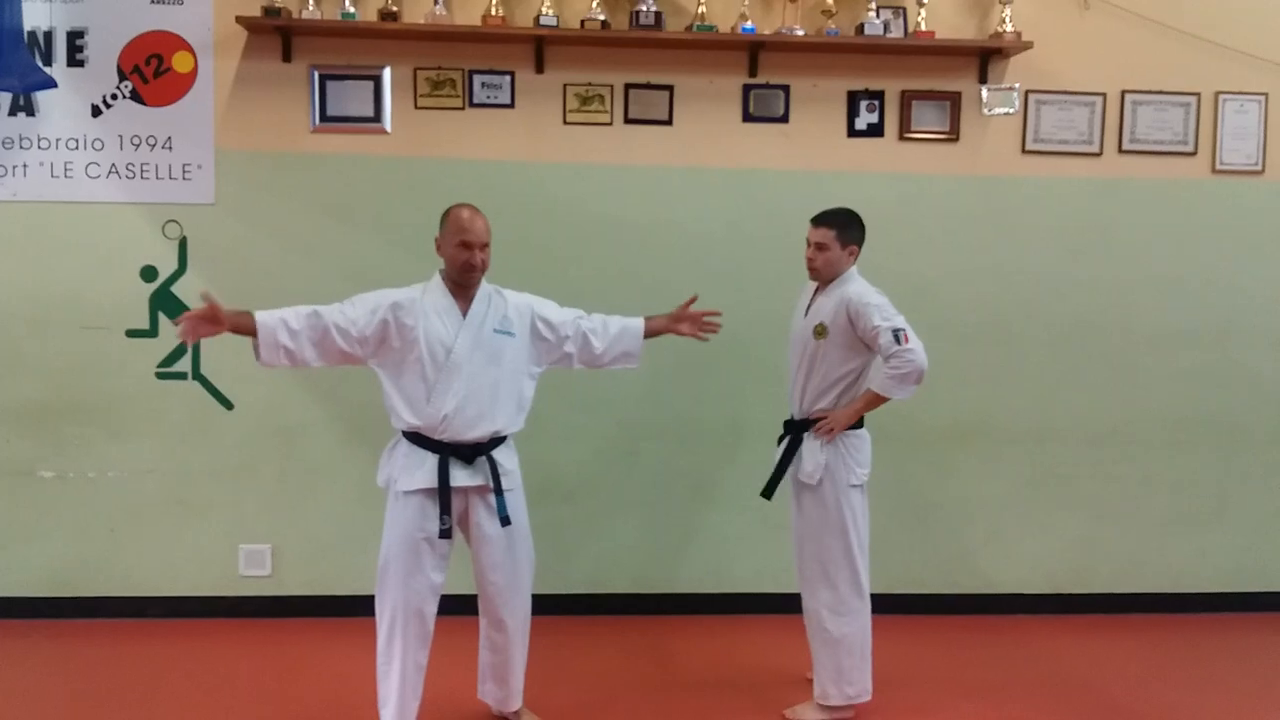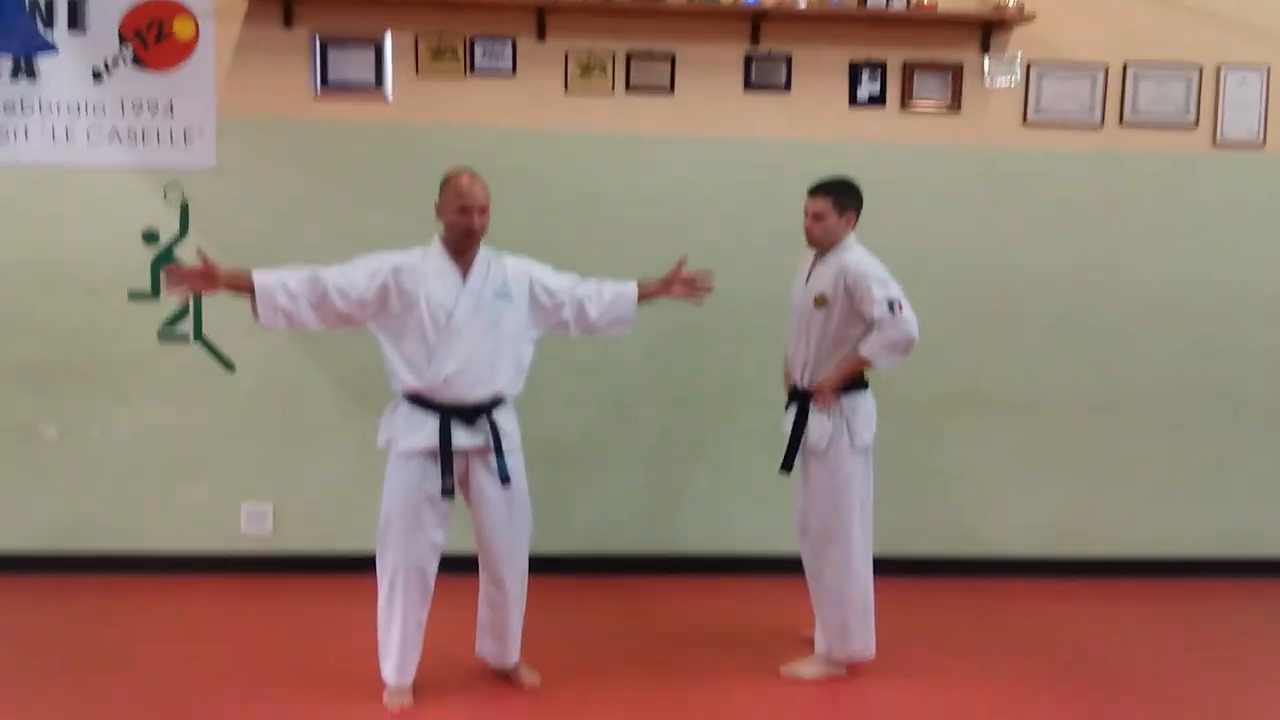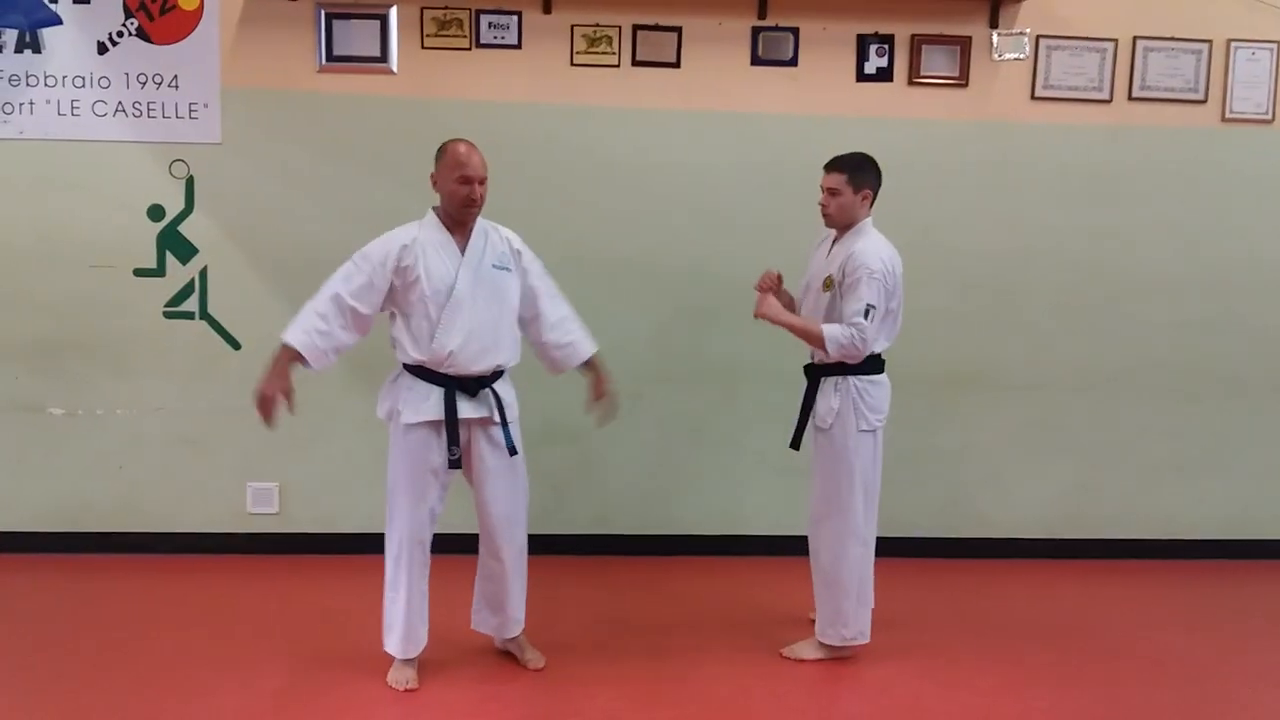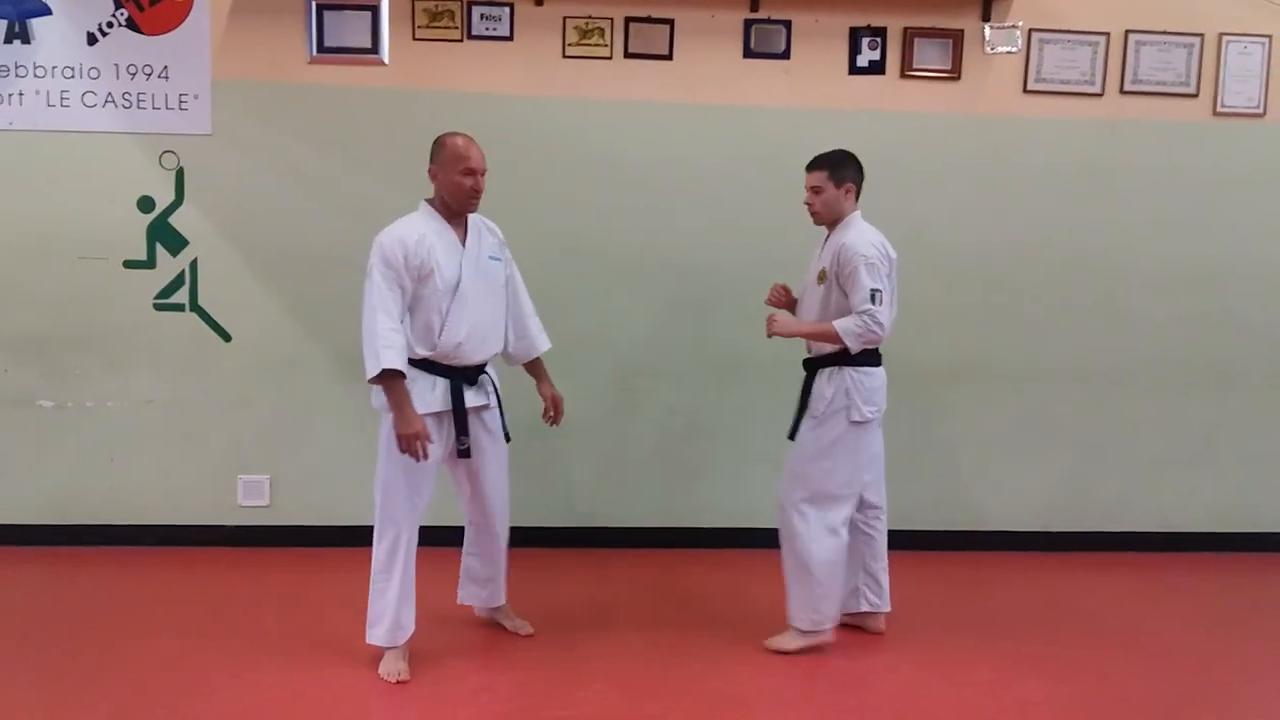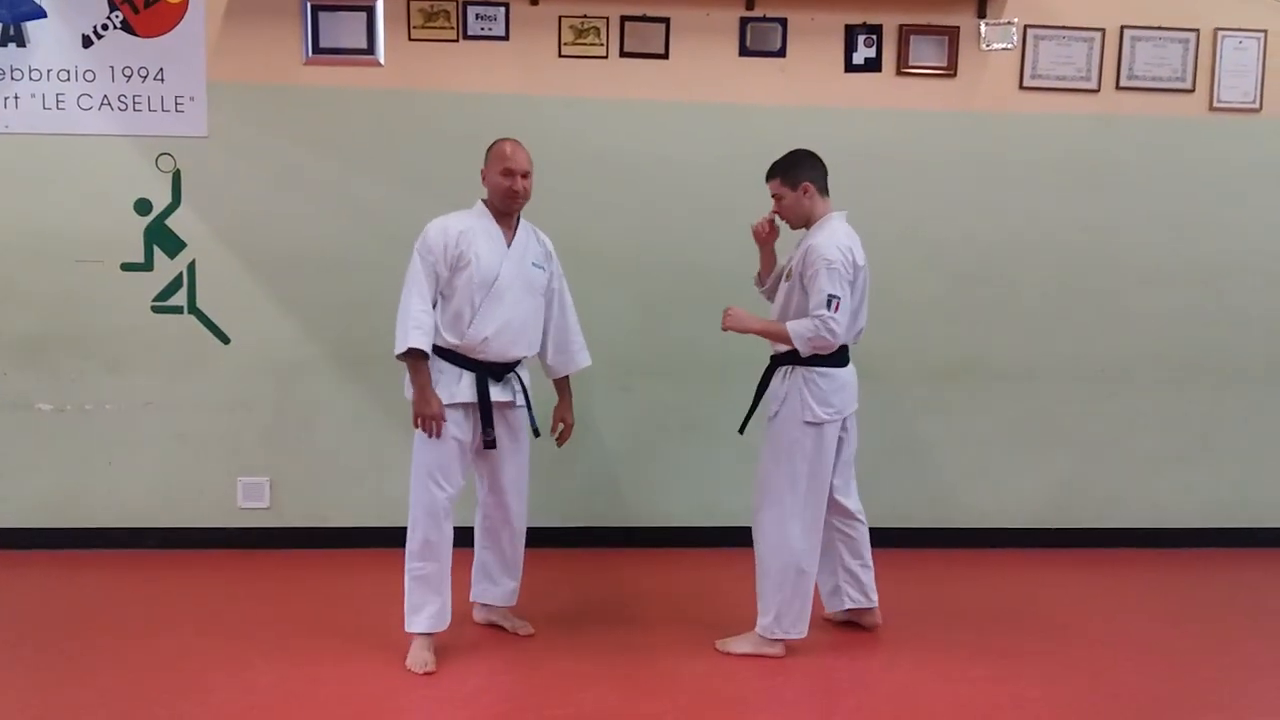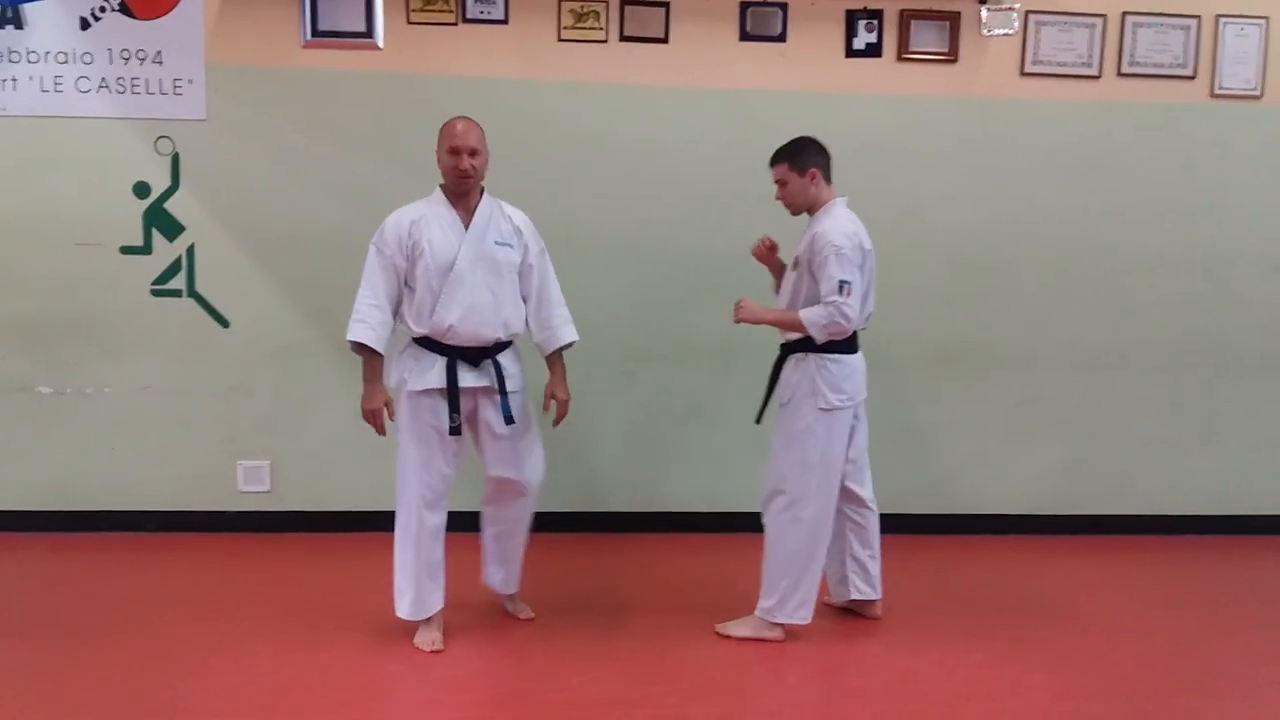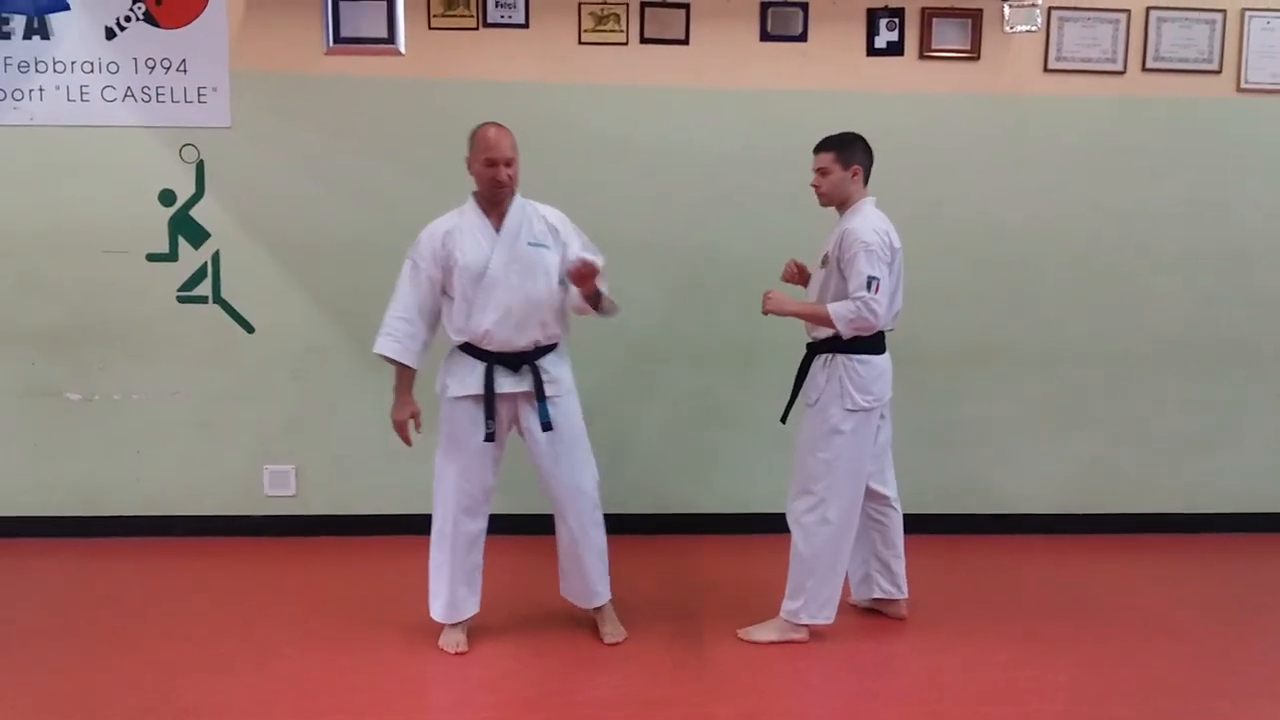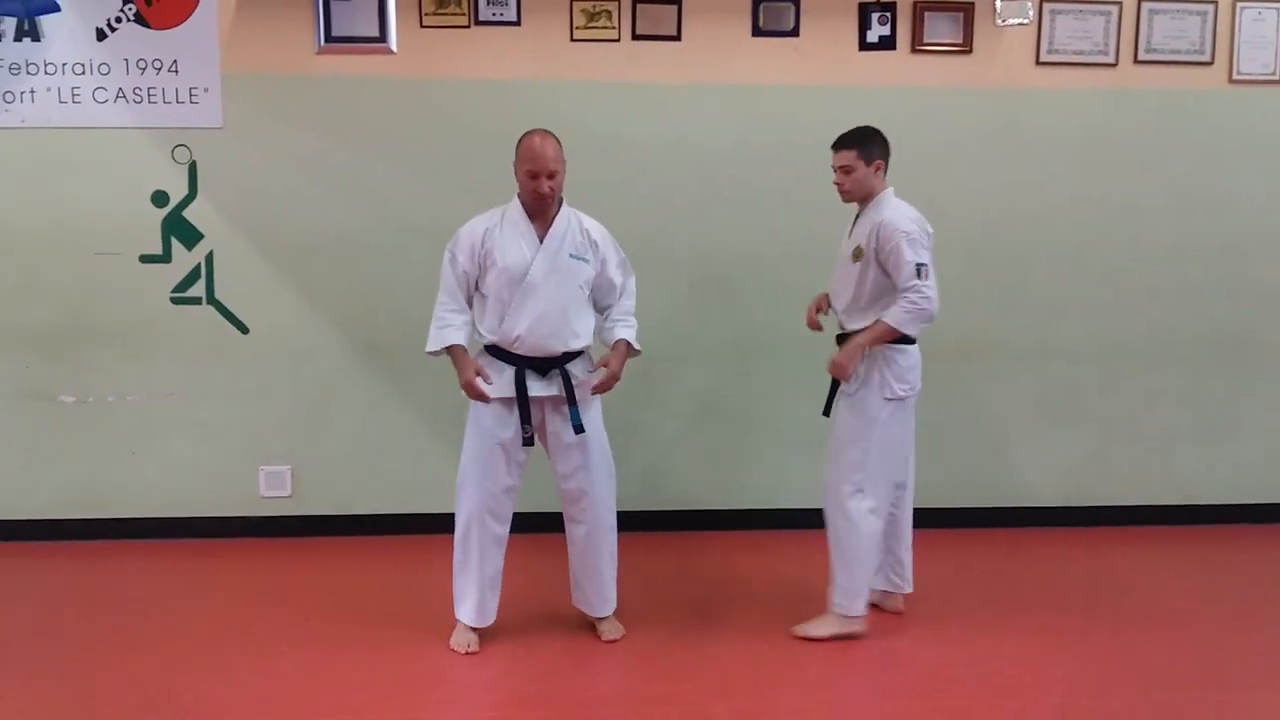
dt=0.5s
person 1, frame 1
left shoulder: (523, 312)
right shoulder: (396, 309)
left elbow: (592, 333)
right elbow: (316, 327)
left wrist: (667, 323)
right wrist: (229, 321)
left hip: (493, 471)
right hip: (422, 471)
left knee: (508, 593)
right knee: (406, 596)
person 1, frame 2
left shoulder: (520, 277)
right shoulder: (396, 274)
left elbow: (587, 299)
right elbow: (315, 290)
left wrist: (660, 288)
right wrist: (225, 280)
left hip: (491, 431)
right hip: (422, 433)
left knee: (507, 549)
right knee: (407, 554)
left ankle: (504, 654)
right ankle: (398, 674)
person 1, frame 3
left shoulder: (508, 246)
right shoulder: (400, 248)
left elbow: (546, 313)
right elbow: (337, 306)
left wrist: (594, 370)
right wrist: (280, 367)
left hip: (492, 402)
right hip: (424, 403)
left knee: (505, 525)
right knee: (411, 527)
left ankle: (507, 630)
right ankle: (404, 650)
person 1, frame 4
left shoulder: (490, 236)
right shoulder: (400, 240)
left elbow: (516, 312)
right elbow: (383, 328)
left wrist: (543, 379)
right wrist: (403, 408)
left hip: (478, 391)
right hip: (420, 393)
left knee: (490, 507)
right knee: (399, 515)
left ankle: (488, 600)
right ankle: (392, 638)
person 1, frame 5
left shoulder: (540, 247)
right shoulder: (446, 233)
left elbow: (557, 326)
right elbow: (415, 312)
left wrist: (565, 397)
right wrist: (423, 388)
left hip: (508, 388)
right hip: (451, 384)
left knee: (507, 503)
right knee: (433, 503)
left ankle: (491, 601)
right ankle: (424, 628)
person 1, frame 6
left shoulder: (515, 223)
right shoulder: (406, 224)
left elbow: (545, 298)
right elbow: (377, 304)
left wrist: (558, 373)
right wrist: (373, 383)
left hip: (498, 370)
right hip: (431, 372)
left knee: (517, 480)
right knee: (424, 492)
left ankle: (504, 582)
right ankle: (426, 610)
person 1, frame 7
left shoulder: (552, 224)
right shoulder: (443, 235)
left elbow: (590, 293)
right elbow: (411, 315)
left wrist: (588, 286)
right wrist: (402, 394)
left hip: (545, 375)
right hip: (474, 380)
left knee: (576, 489)
right knee: (461, 497)
left ankle: (598, 602)
right ankle: (455, 614)
person 1, frame 8
left shoulder: (592, 235)
right shoulder: (480, 232)
left elbow: (619, 300)
right elbow: (452, 300)
left wrist: (618, 351)
right wrist: (462, 360)
left hip: (572, 381)
right hip: (501, 382)
left knee: (592, 495)
right knee: (482, 498)
left ankle: (600, 606)
right ankle: (471, 614)
person 2, frame 1
left shoulder: (859, 300)
right shoulder: (813, 292)
left elbow: (910, 360)
left wrist: (853, 410)
right wrist: (803, 426)
left hip: (834, 447)
right hip: (808, 444)
left knee: (835, 570)
right knee: (820, 565)
right ankle: (840, 668)
person 2, frame 2
left shoulder: (859, 269)
right shoulder: (813, 263)
left elbow: (898, 330)
left wrist: (839, 373)
right wrist: (793, 363)
left hip: (841, 411)
right hip: (810, 408)
left knee: (838, 530)
right knee: (817, 527)
left ankle: (841, 649)
right ankle: (840, 626)
person 2, frame 3
left shoulder: (870, 256)
right shoulder: (831, 244)
left elbow: (853, 340)
right elbow: (814, 311)
left wrist: (780, 317)
right wrist: (778, 296)
left hip: (852, 392)
right hip: (833, 389)
left knee: (841, 513)
right knee: (841, 508)
left ankle: (839, 633)
right ankle: (849, 607)
person 2, frame 4
left shoulder: (858, 245)
right shoulder: (836, 241)
left elbow: (870, 324)
left wrist: (797, 327)
right wrist: (794, 305)
left hip: (845, 386)
right hip: (848, 382)
left knee: (807, 501)
right knee: (859, 500)
left ankle: (814, 621)
right ankle: (867, 606)
person 2, frame 5
left shoulder: (826, 248)
right shoulder: (828, 238)
left elbow: (824, 331)
right elbow: (783, 295)
left wrist: (751, 325)
right wrist: (766, 251)
left hip: (808, 385)
right hip: (826, 382)
left knee: (786, 509)
right knee: (835, 498)
left ankle: (773, 632)
right ankle: (859, 603)
person 2, frame 6
left shoulder: (832, 234)
right shoulder: (831, 226)
left elbow: (838, 316)
left wrist: (763, 315)
right wrist: (778, 268)
left hip: (820, 374)
right hip: (835, 370)
left knee: (795, 494)
right knee: (847, 487)
left ankle: (774, 615)
right ankle: (862, 593)
person 2, frame 7
left shoulder: (862, 232)
right shoulder: (860, 226)
left elbow: (865, 313)
left wrist: (792, 307)
right wrist: (809, 280)
left hip: (847, 373)
right hip: (859, 368)
left knee: (821, 495)
right knee: (871, 486)
left ankle: (798, 617)
right ankle: (887, 592)
person 2, frame 8
left shoulder: (896, 222)
right shoulder: (868, 218)
left elbow: (919, 302)
left wrist: (854, 346)
right wrist: (828, 300)
left hip: (881, 364)
right hip: (871, 362)
left knee: (850, 484)
right knee: (885, 482)
left ankle: (848, 607)
right ankle: (888, 587)
